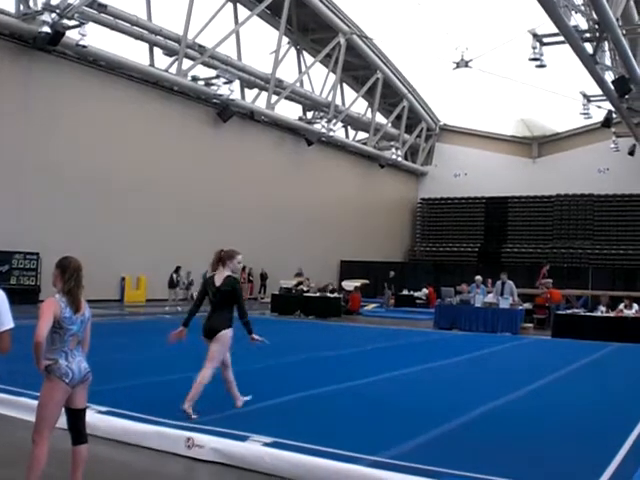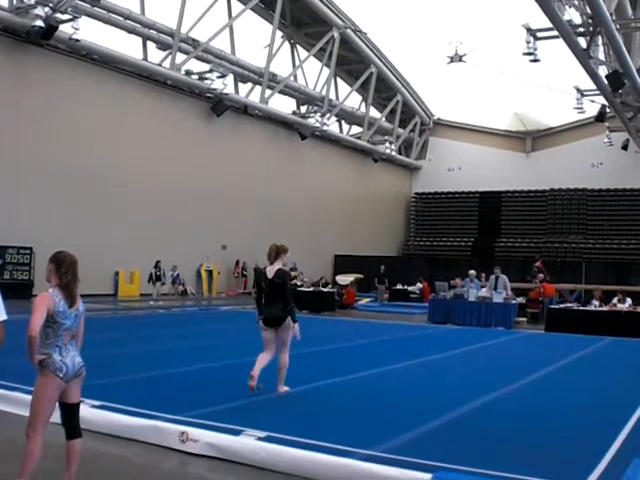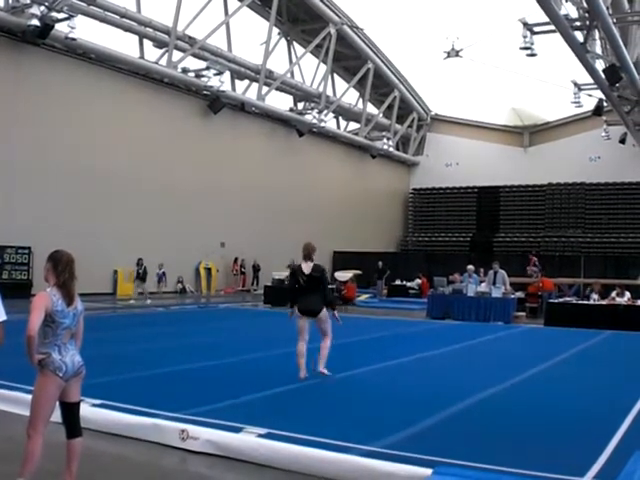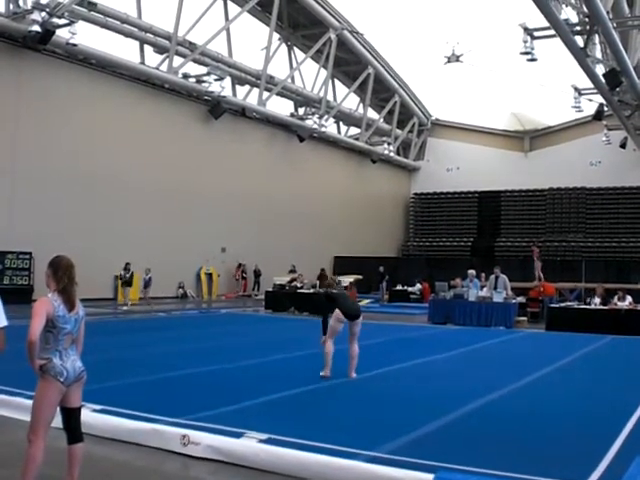
dt=0.7s
person 1, frame 1
left shoulder: (52, 304)
right shoulder: (84, 305)
left elbow: (40, 338)
left wrist: (39, 362)
left hip: (60, 372)
right hip: (81, 369)
left knee: (40, 437)
right knee: (79, 432)
person 1, frame 2
left shoulder: (46, 298)
right shoulder: (78, 300)
left elbow: (33, 333)
left wrist: (33, 356)
left hip: (54, 367)
right hip: (75, 364)
left knee: (34, 432)
right knee: (73, 426)
person 1, frame 3
left shoulder: (44, 297)
right shoulder: (76, 299)
left elbow: (32, 332)
left wrist: (32, 356)
right wrist: (70, 357)
left hip: (53, 366)
right hip: (75, 363)
left knee: (35, 431)
right knee: (73, 425)
person 1, frame 4
left shoulder: (45, 303)
right shoulder: (78, 305)
left elbow: (33, 338)
left wrist: (34, 362)
right wrist: (70, 362)
left hip: (55, 371)
right hip: (76, 369)
left knee: (36, 436)
right knee: (74, 430)
person 2, frame 1
left shoulder: (209, 280)
right shoulder: (234, 282)
left elbow: (196, 305)
right elbow: (241, 309)
left wrist: (184, 326)
right wrist: (250, 333)
left hip: (209, 326)
right hip: (223, 328)
left knee: (226, 363)
right knee: (209, 368)
left ankle: (238, 399)
right ankle: (188, 404)
person 2, frame 2
left shoulder: (262, 273)
right shoulder: (284, 274)
left elbow: (258, 297)
right elbow: (288, 300)
left wrist: (260, 314)
right wrist: (295, 322)
left hip: (266, 316)
right hip: (282, 316)
left knee: (268, 351)
right knee: (283, 352)
left ankle: (255, 373)
right ankle: (280, 386)
person 2, frame 3
left shoulder: (295, 270)
right shoulder: (320, 269)
left elbow: (291, 291)
right elbow: (326, 291)
left wrist: (292, 306)
right wrist: (333, 309)
left hip: (302, 308)
right hip: (318, 307)
left knee: (302, 340)
right knee: (327, 337)
left ankle: (302, 371)
right ankle: (321, 366)
person 2, frame 4
left shoulder: (326, 294)
right shoulder: (343, 293)
left elbow: (325, 315)
left wrist: (324, 335)
left hip: (342, 311)
right hip: (357, 311)
left knee: (329, 340)
right knee: (353, 343)
left ankle: (327, 371)
right ankle: (352, 372)
